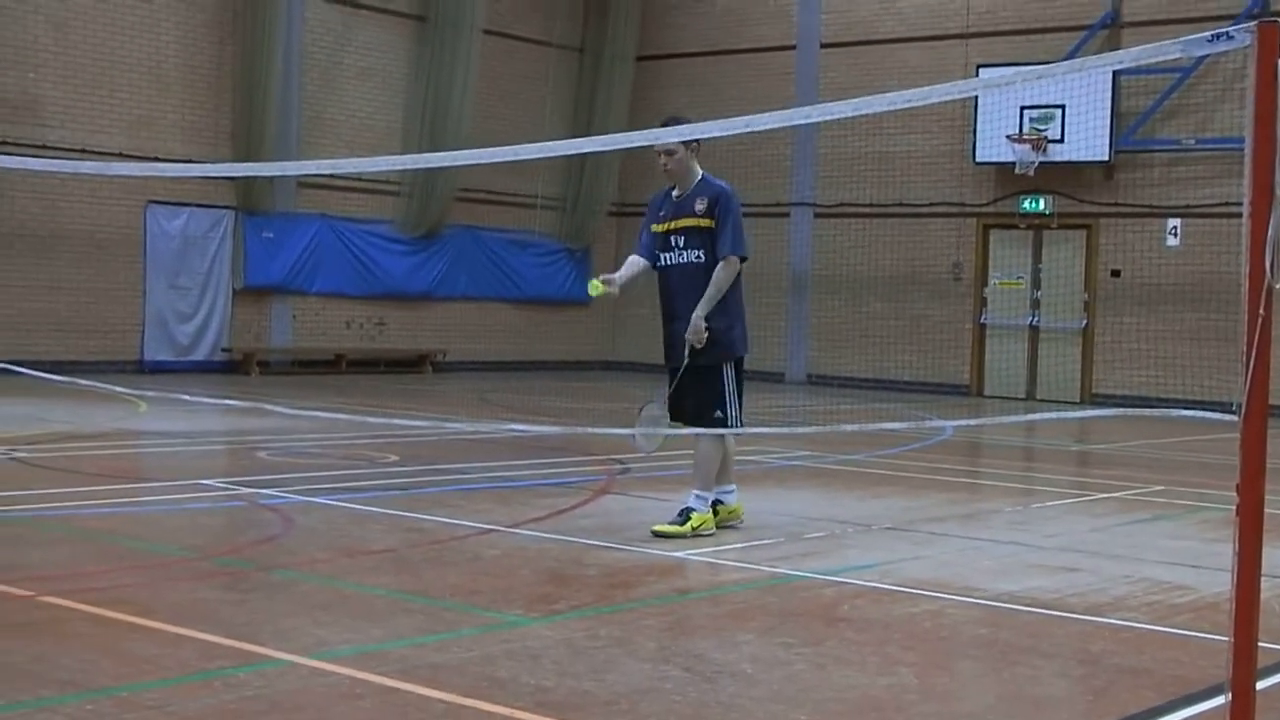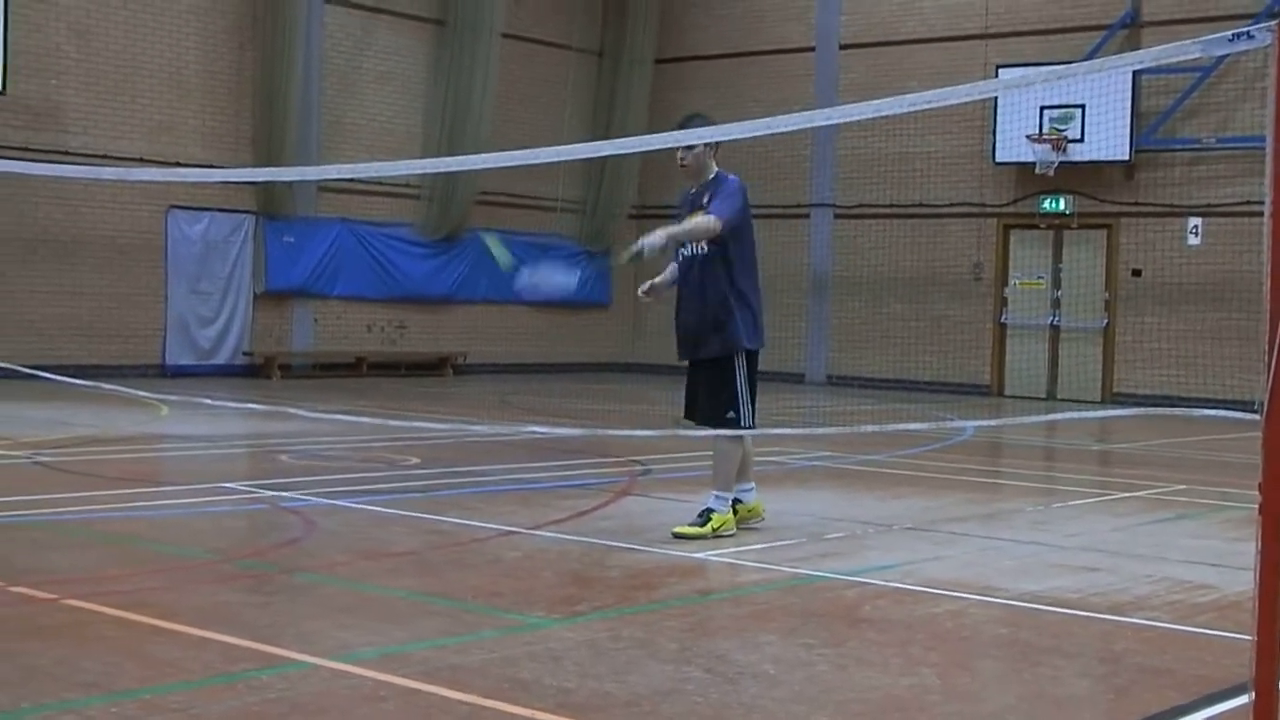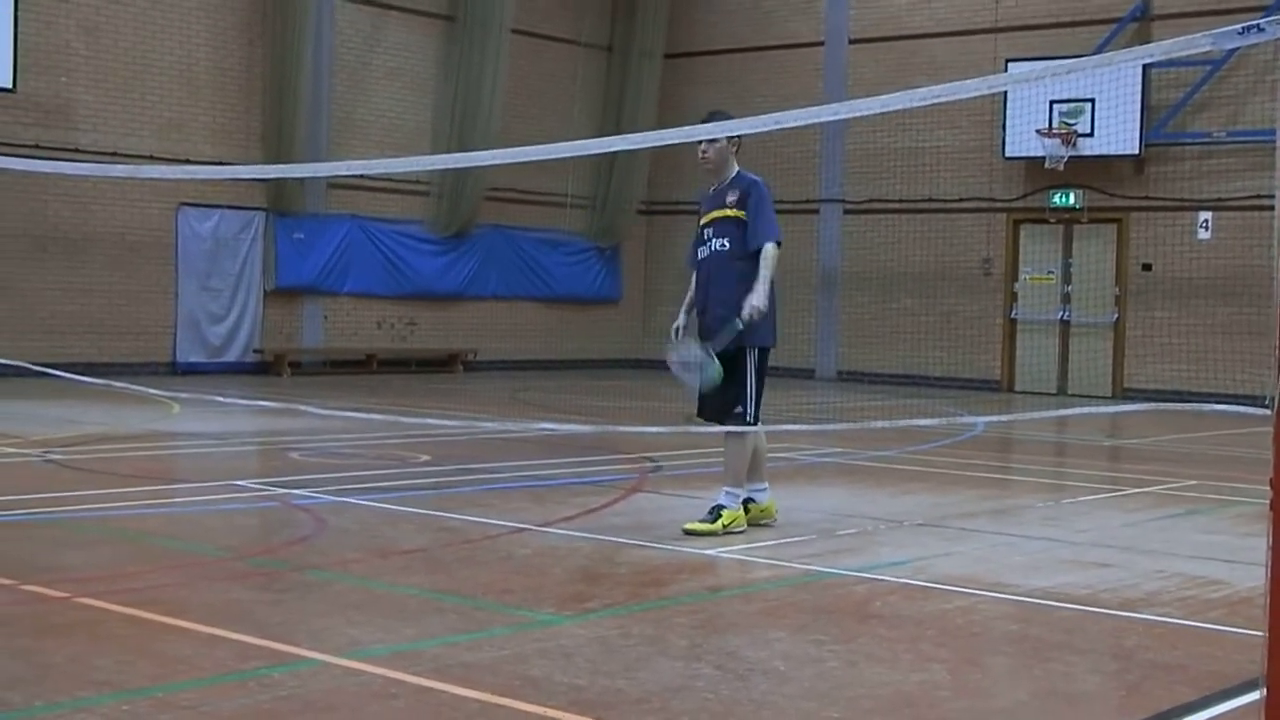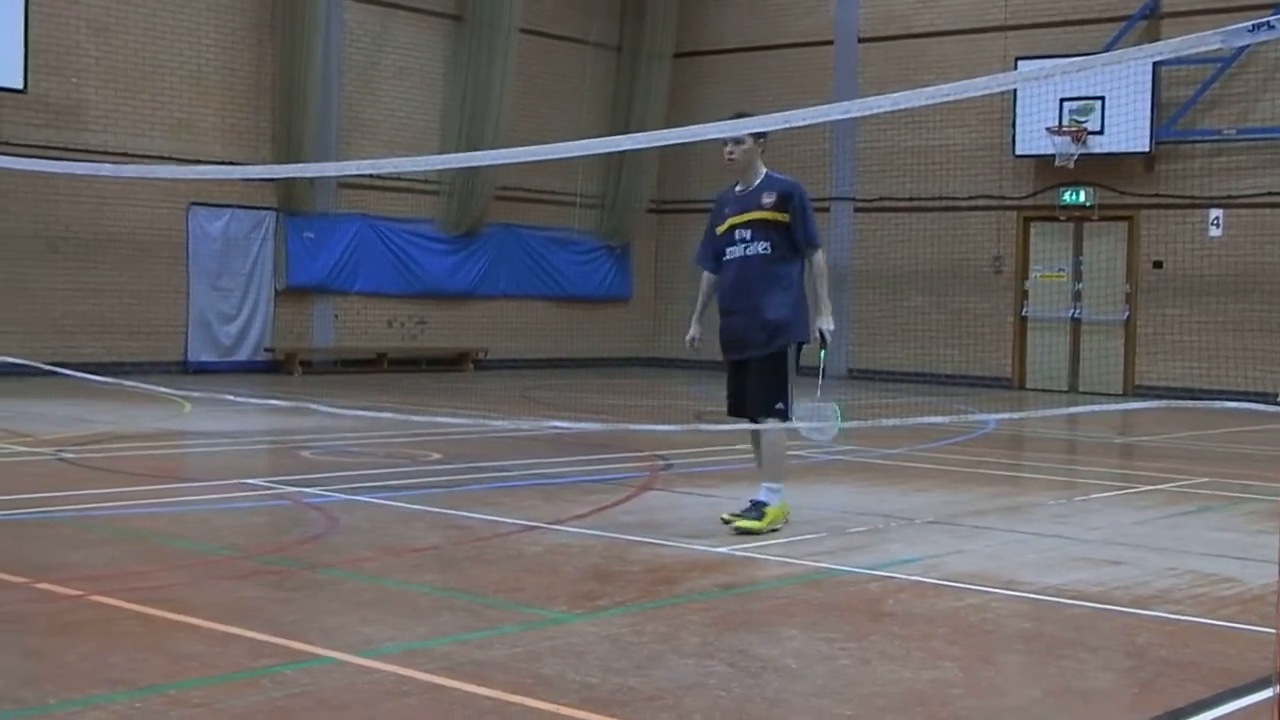
dt=0.4s
person 1, frame 1
left shoulder: (720, 195)
right shoulder: (658, 204)
left elbow: (731, 261)
right elbow: (644, 254)
left wrist: (701, 316)
right wrist: (617, 278)
left hip: (716, 331)
right hip: (680, 333)
left knee: (711, 419)
right knee: (710, 419)
left ankle: (700, 508)
right ankle: (726, 500)
person 1, frame 2
left shoulder: (729, 187)
right shoulder: (687, 201)
left elbow: (711, 224)
left wrist: (664, 234)
right wrist: (659, 281)
left hip: (730, 325)
right hip: (700, 328)
left knee: (728, 418)
right knee: (725, 418)
left ankle: (719, 509)
right ankle: (745, 499)
person 1, frame 3
left shoulder: (751, 188)
right shoulder: (707, 200)
left elbow: (769, 245)
left wrist: (760, 291)
right wrist: (685, 312)
left hip: (745, 326)
right hip: (716, 326)
left knee: (737, 414)
right knee: (738, 416)
left ankle: (729, 506)
right ankle: (759, 500)
person 1, frame 4
left shoulder: (787, 192)
right shoulder: (723, 203)
left elbow: (814, 253)
right elbow: (712, 267)
left wrist: (825, 309)
right wrist: (697, 318)
left hip: (778, 324)
right hip: (737, 328)
left knee: (773, 411)
right knee: (750, 414)
left ankle: (772, 505)
right ankle: (770, 496)
